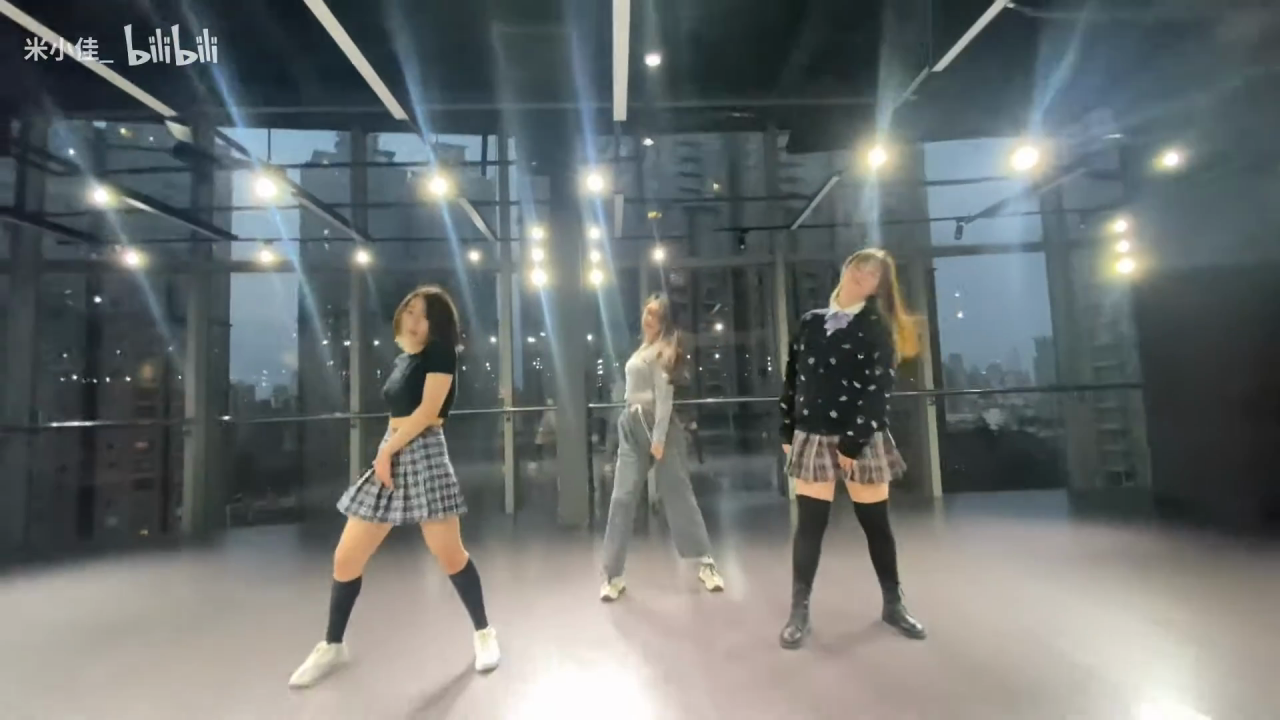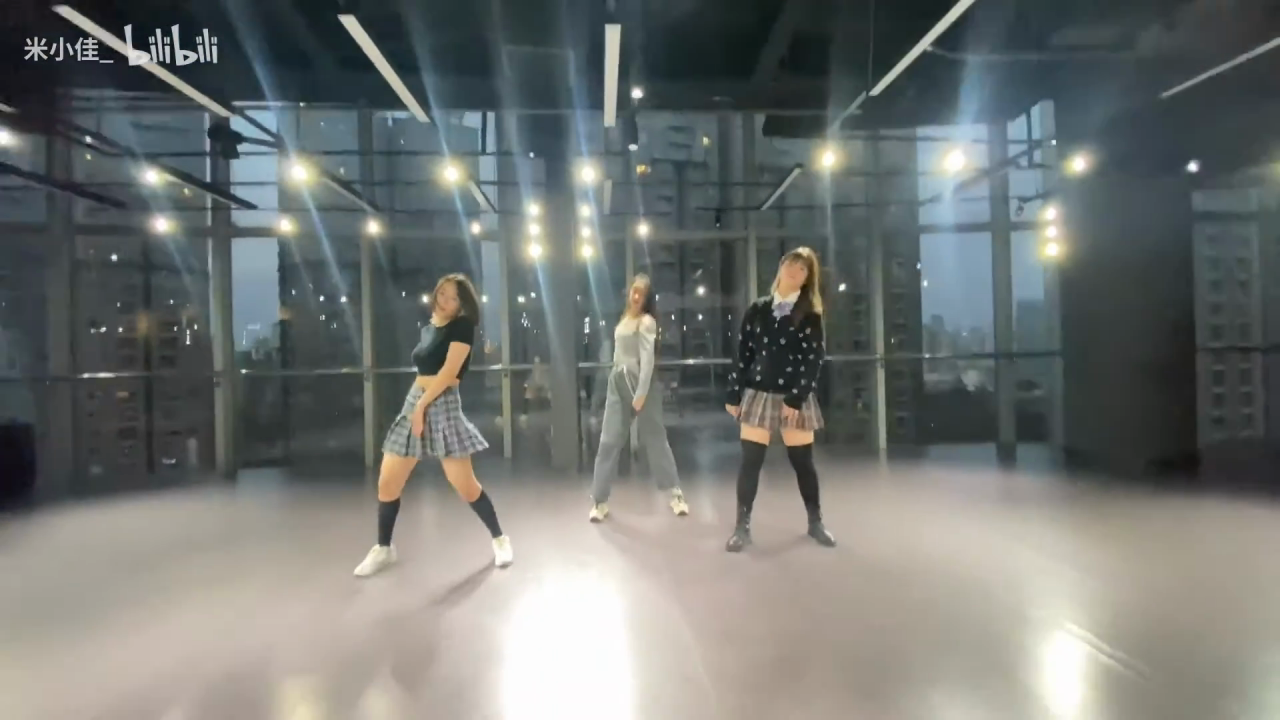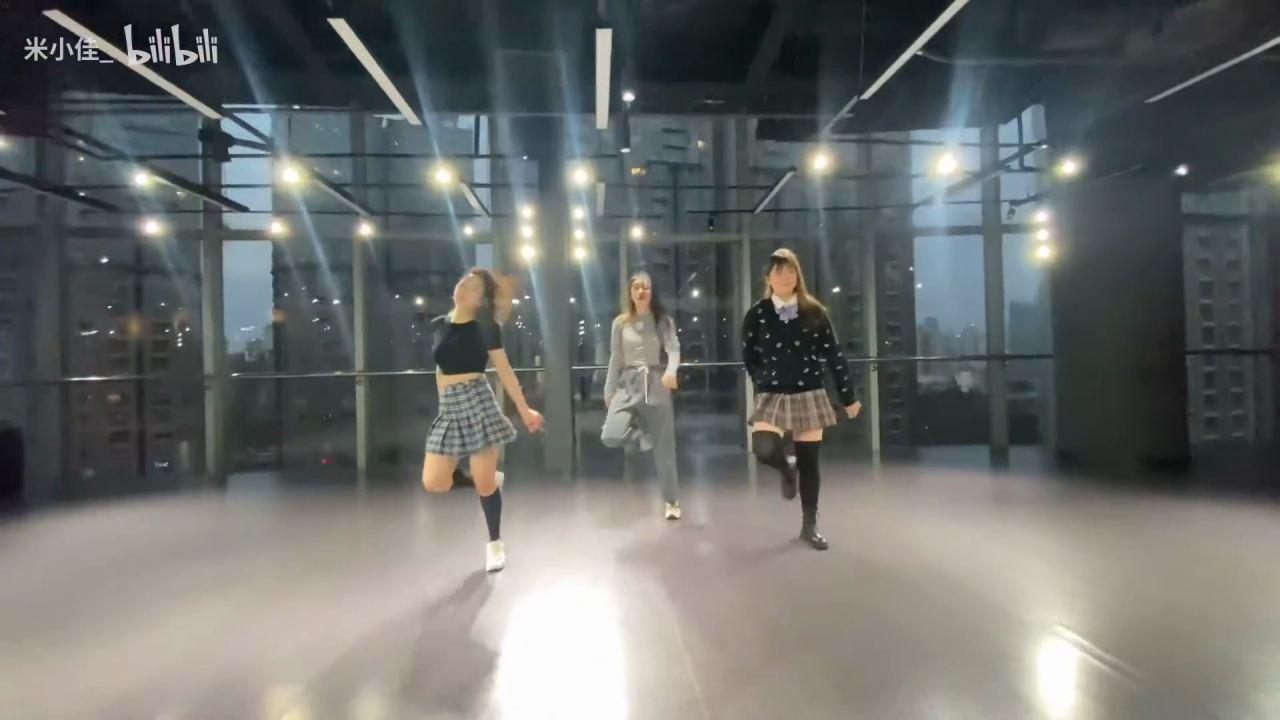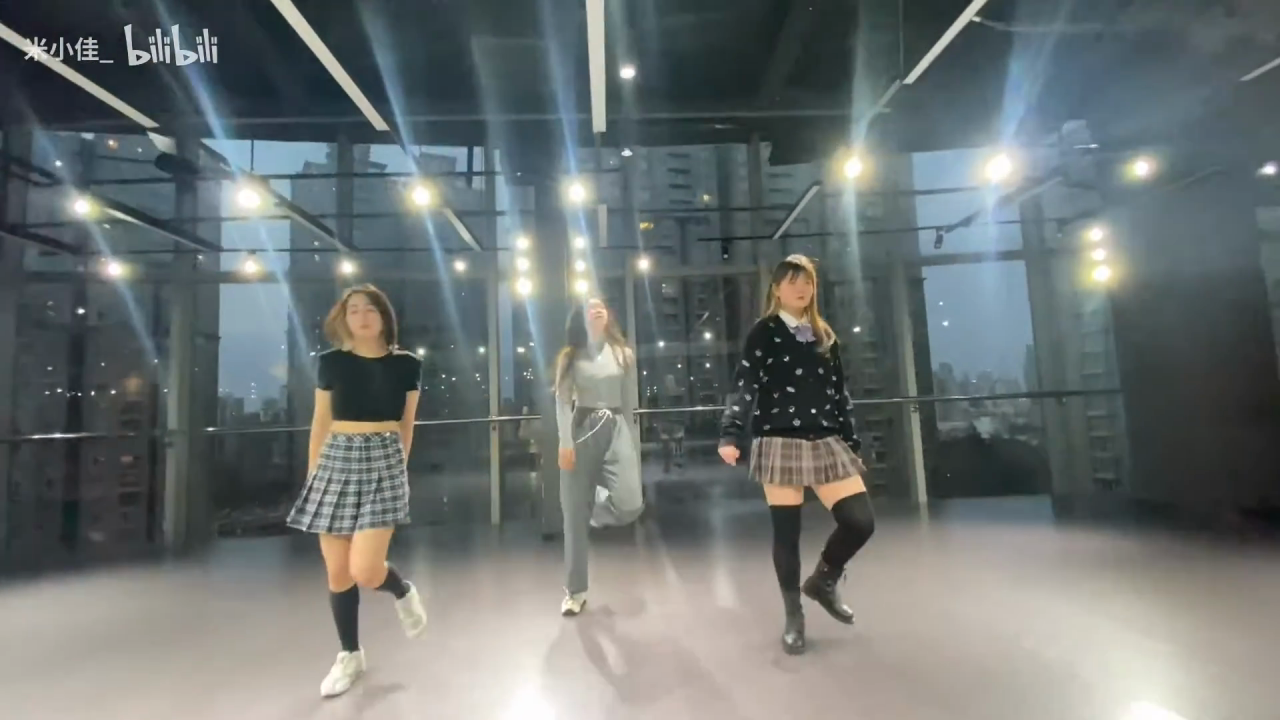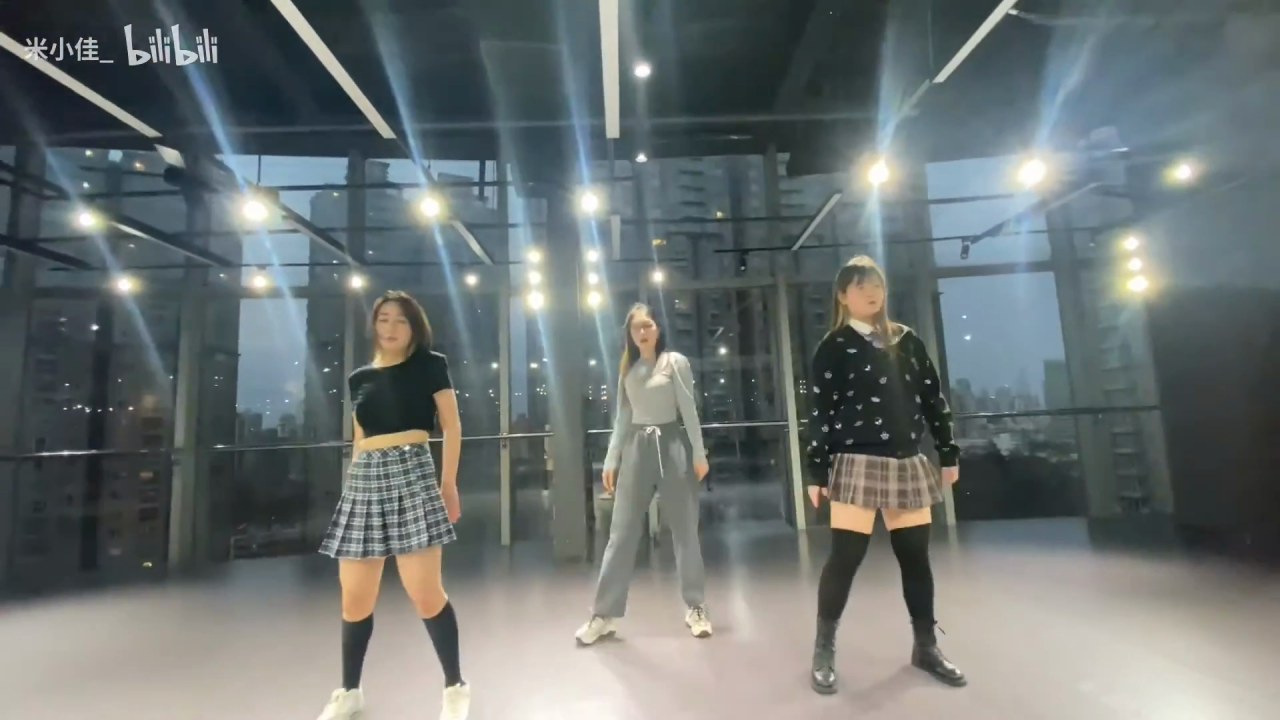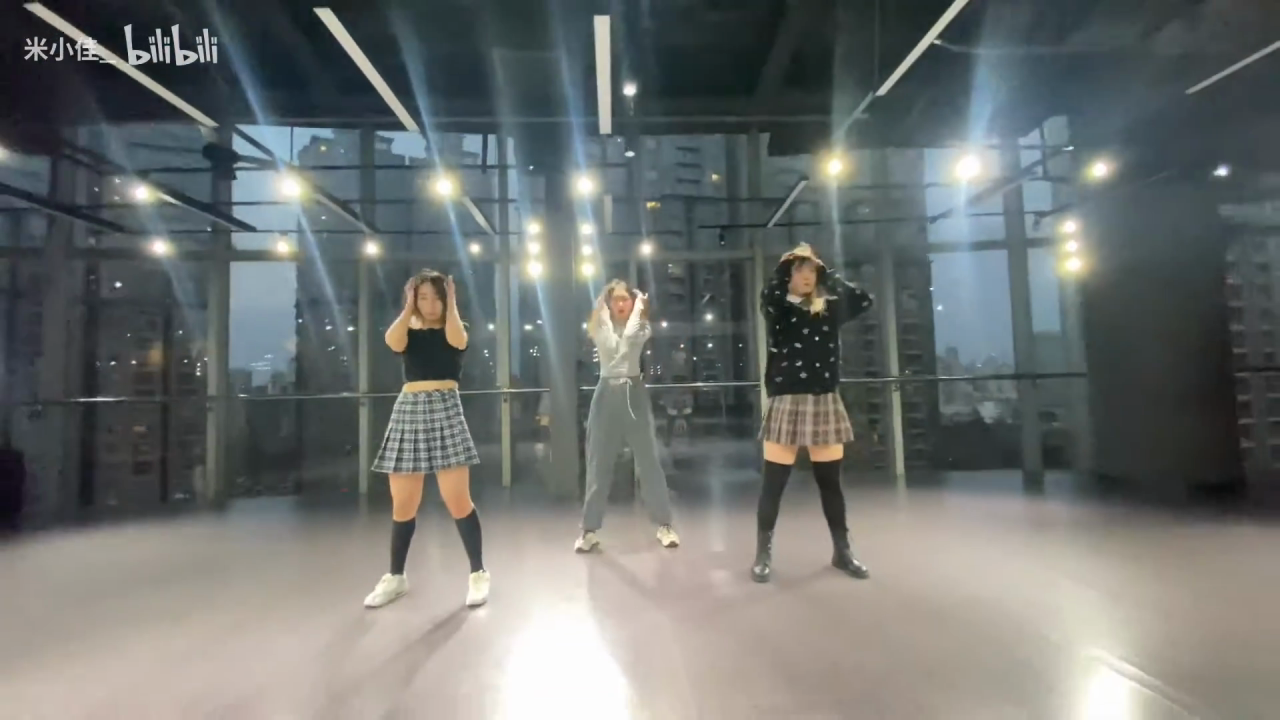
dt=0.7s
person 1, frame 1
left shoulder: (442, 352)
right shoulder: (401, 359)
left elbow: (428, 410)
left wrist: (387, 451)
right wrist: (386, 453)
left hip: (425, 455)
right hip: (392, 455)
left knee: (449, 554)
right knee: (346, 559)
left ankle: (483, 633)
person 1, frame 2
left shoulder: (462, 326)
right shoulder: (428, 328)
left elbow: (449, 371)
left wrist: (422, 405)
right wrist: (416, 407)
left hip: (442, 407)
right hip: (414, 405)
left knee: (466, 486)
right knee: (387, 484)
left ankle: (499, 539)
right ankle: (383, 549)
person 1, frame 3
left shoulder: (485, 328)
right shoulder: (439, 325)
left elbow: (504, 370)
left wrist: (524, 409)
left hip: (478, 402)
right hip: (448, 408)
left knee: (484, 482)
right knee: (432, 481)
left ankle: (494, 544)
right ankle: (488, 479)
person 1, frame 4
left shoulder: (406, 364)
right shoulder: (331, 361)
left elbow: (406, 422)
right elbow: (321, 421)
left wrist: (400, 468)
right wrist: (314, 471)
left hip: (383, 464)
right hip: (337, 462)
left knee: (365, 570)
right knee: (337, 572)
left ankle: (404, 592)
right ankle: (350, 655)
person 1, frame 5
left shoulder: (430, 365)
right shoulder: (360, 379)
left elbow: (452, 427)
left wrist: (447, 483)
right wrist: (362, 479)
left hip: (412, 476)
right hip: (363, 481)
left knee: (425, 595)
right knee: (355, 599)
person 1, frame 6
left shoulder: (456, 331)
right shoulder: (410, 333)
left elbow: (455, 338)
right elbow: (392, 341)
left wrist: (451, 304)
right wrist: (408, 309)
left hip: (445, 413)
right hip: (407, 414)
left knee: (457, 501)
right knee: (403, 505)
left ankle: (478, 574)
right ankle: (395, 577)
person 2, frame 1
left shoulder: (877, 327)
right shoulder: (809, 323)
left elbow: (879, 389)
right elbow: (793, 379)
left wrist: (853, 442)
right wrist: (788, 430)
left hip: (860, 439)
right hip: (811, 437)
left knee: (876, 523)
right knee: (809, 524)
left ankle: (893, 604)
right ankle: (799, 611)
person 2, frame 2
left shoulder: (810, 313)
right shoulder: (757, 309)
left elbow: (813, 359)
right elbow: (744, 353)
left wrist: (796, 399)
right wrist: (733, 395)
left hip: (796, 398)
right hip: (758, 396)
left knee: (802, 462)
right knee: (750, 461)
person 2, frame 3
left shoulder: (815, 313)
right shoulder: (757, 315)
left elbow: (834, 355)
right elbow: (750, 358)
left wrist: (848, 395)
right wrist: (766, 385)
left hip: (809, 395)
right hip: (772, 396)
left knee: (810, 461)
right knee: (765, 449)
right ankle: (788, 469)
person 2, frame 4
left shoulder: (825, 336)
right shoulder: (764, 333)
left elbow: (839, 393)
right elbow: (745, 386)
left wrist: (851, 443)
right wrist: (731, 435)
left hip: (826, 442)
right hip: (778, 443)
left knee: (860, 521)
right knee: (787, 532)
left ankle: (823, 581)
right ankle: (794, 617)
person 2, frame 5
left shoulder: (906, 340)
right shoulder: (834, 347)
left elbow: (932, 396)
right elbow: (823, 410)
left wrist: (947, 452)
right wrist: (819, 472)
left hip: (909, 461)
right hip: (858, 462)
left knee: (916, 557)
right knee: (845, 557)
left ankle: (926, 647)
person 2, frame 6
left shoulder: (828, 309)
right shoulder: (778, 309)
left elbow: (863, 301)
right elbow: (771, 296)
left wrist: (827, 275)
right wrist: (784, 267)
left hip: (825, 403)
right hip: (787, 403)
left knee: (830, 481)
right knee: (774, 482)
left ankle: (842, 551)
right ankle: (763, 553)
person 3, frame 1
left shoulder: (662, 350)
right shoulder: (644, 348)
left elbow: (664, 395)
left wrist: (659, 438)
left hip: (658, 424)
right hip: (630, 424)
left knee: (678, 494)
right knee: (622, 497)
left ankle: (706, 563)
right ankle: (614, 574)
person 3, frame 2
left shoulder: (646, 322)
right shoulder: (625, 319)
left elbow: (647, 360)
left wrist: (641, 393)
left hip: (639, 382)
right hip: (618, 381)
left knee: (655, 439)
right knee: (609, 441)
left ankle: (675, 494)
right ankle: (600, 501)
person 3, frame 3
left shoulder: (663, 321)
right shoulder: (621, 323)
left elbow: (673, 350)
right elbow: (614, 358)
left wrist: (670, 370)
right wrist: (609, 390)
left hip: (654, 383)
right hip: (626, 383)
left knee: (664, 444)
right knee: (612, 436)
left ankle: (671, 500)
right ankle: (639, 431)
person 3, frame 4
left shoulder: (624, 355)
right shoulder: (571, 355)
left elbow: (628, 400)
right elbow: (563, 400)
left wrist: (630, 436)
right wrist: (565, 441)
left hip: (616, 429)
right hip: (582, 431)
left knee: (628, 505)
right knee: (575, 514)
left ankle: (599, 510)
right ankle: (575, 590)
person 3, frame 5
left shoulder: (675, 361)
right shoulder: (628, 370)
left elbow: (689, 410)
right elbow: (623, 419)
left wrist: (699, 453)
right wrist: (611, 461)
left hip: (670, 445)
right hip: (636, 449)
left knee: (685, 530)
right knee: (623, 533)
person 3, frame 6
left shoulder: (640, 327)
right shoulder: (600, 327)
left elbow: (630, 337)
right elbow: (609, 347)
left wrist: (638, 311)
right wrist: (603, 315)
left hip: (635, 394)
right hip: (607, 394)
left knee: (649, 461)
right knee: (599, 464)
left ankle: (664, 525)
right ankle: (589, 529)
